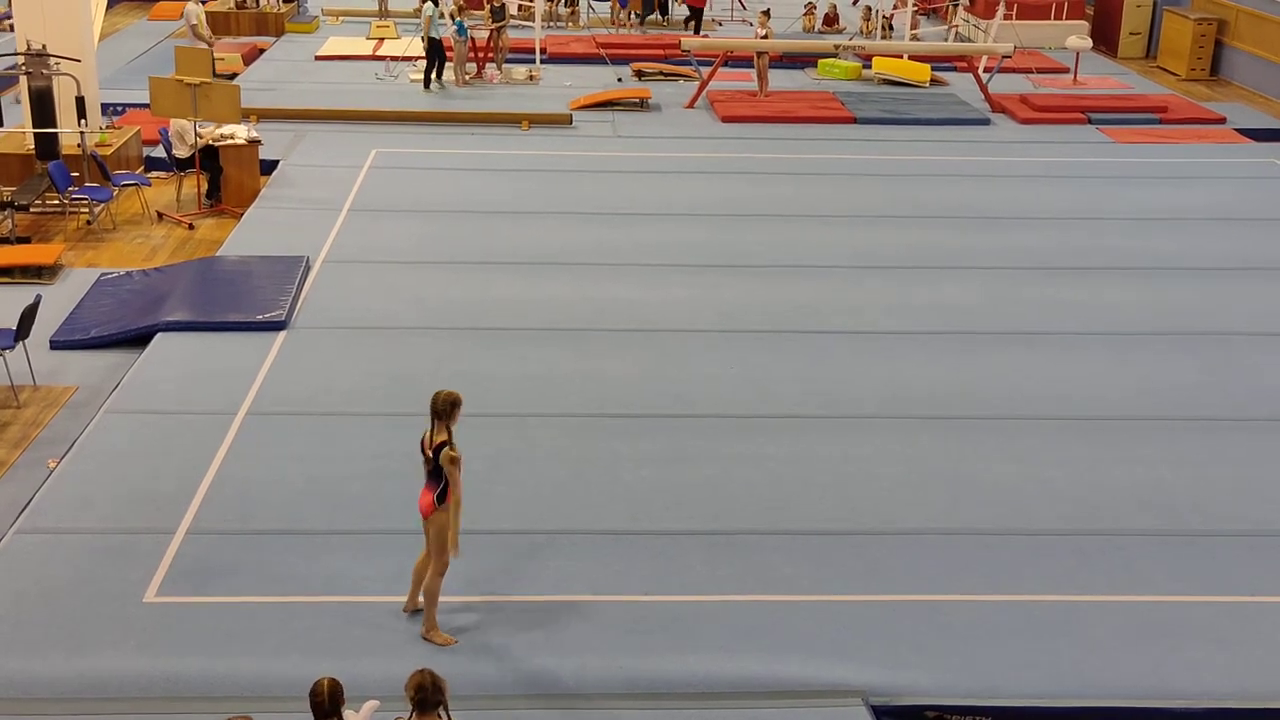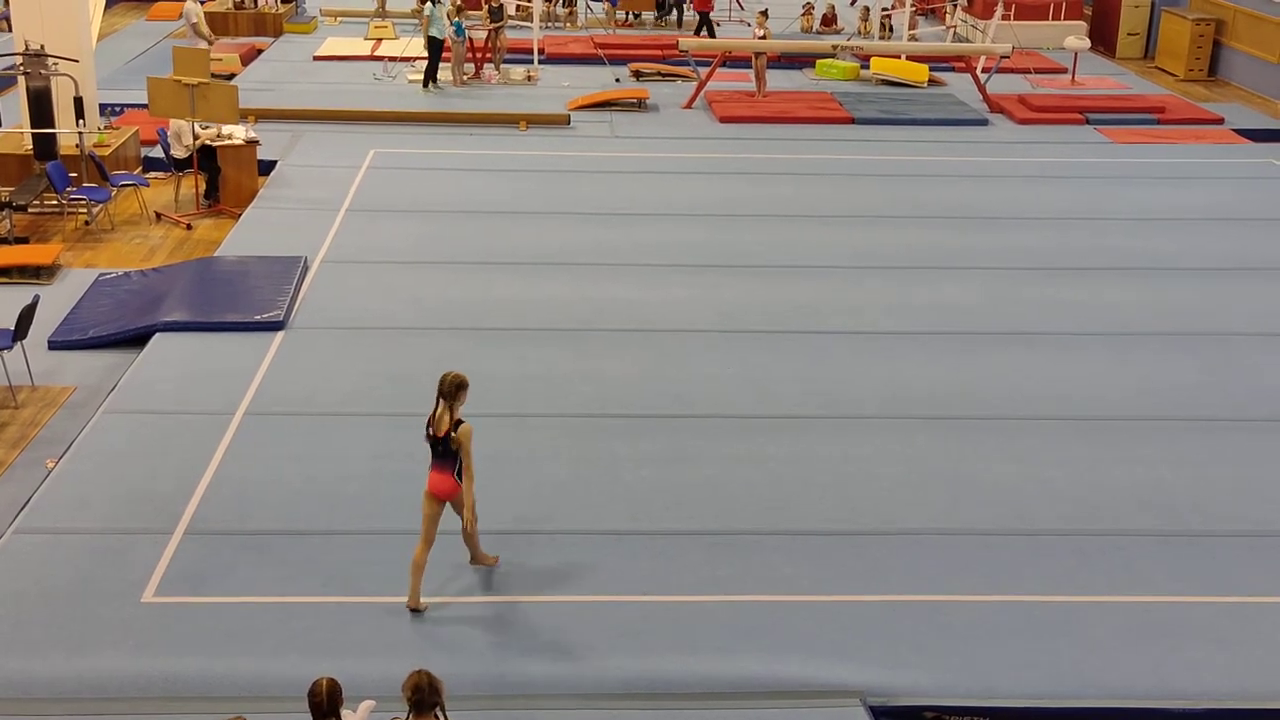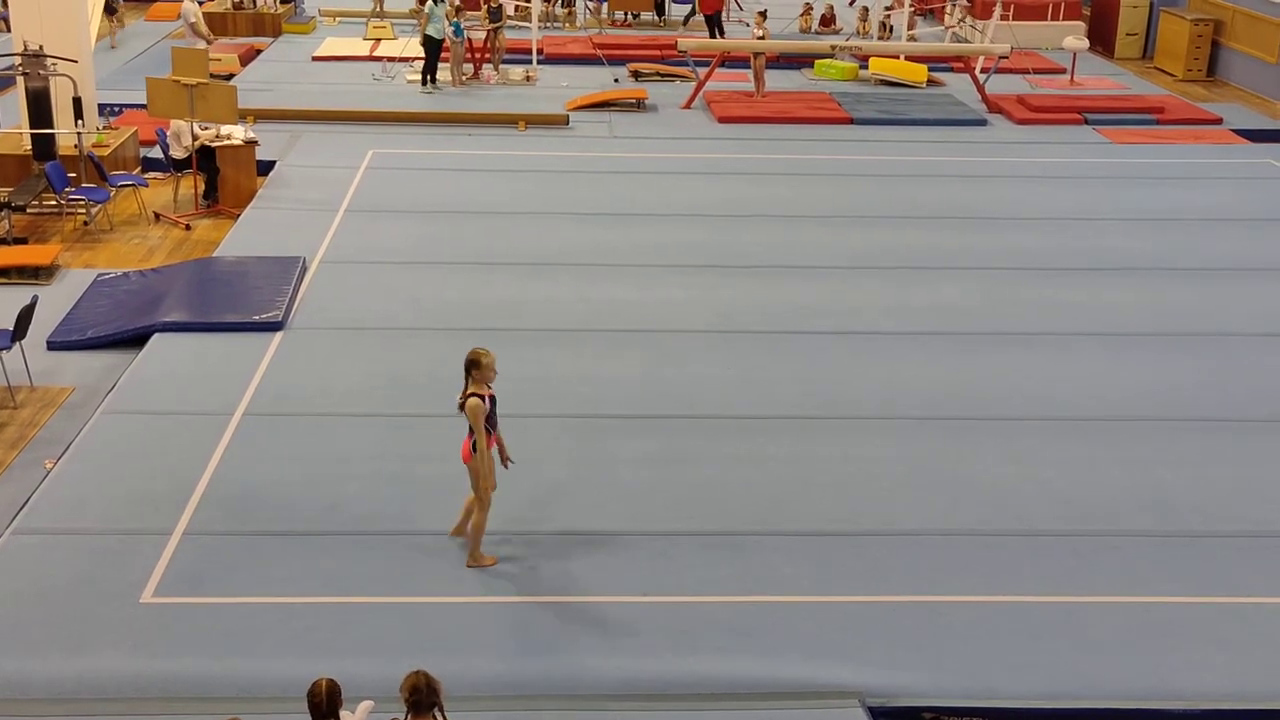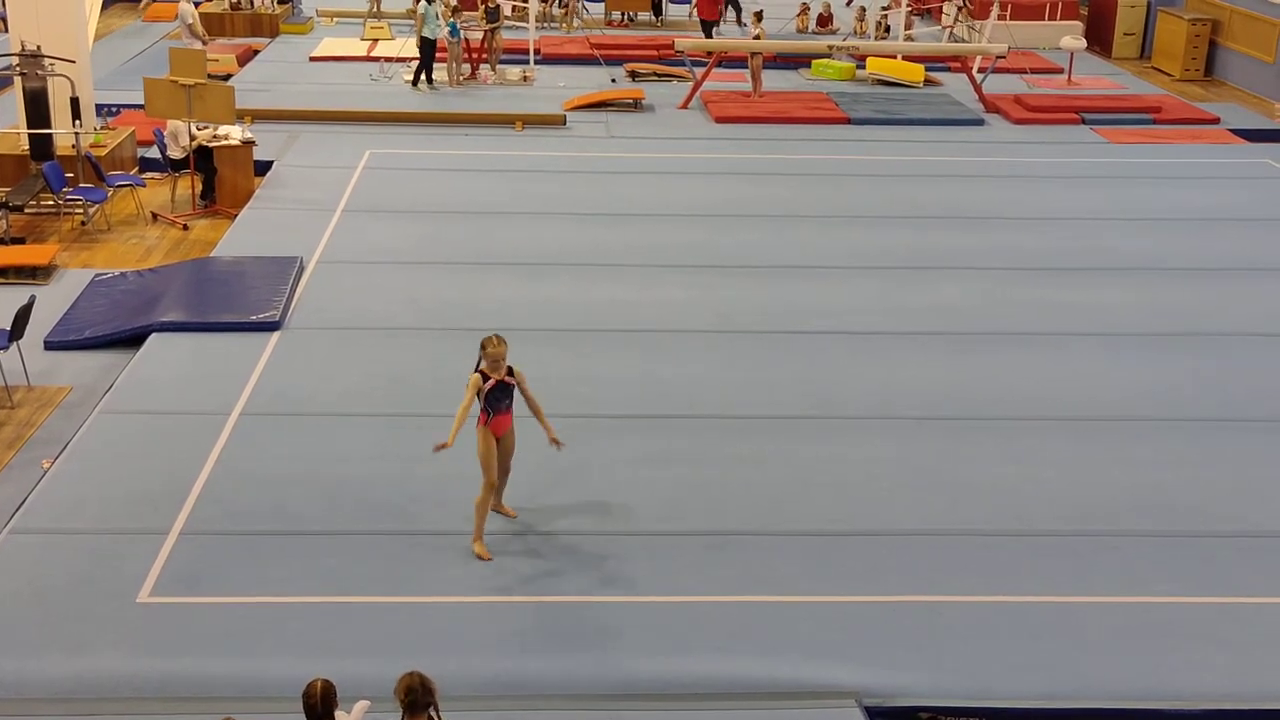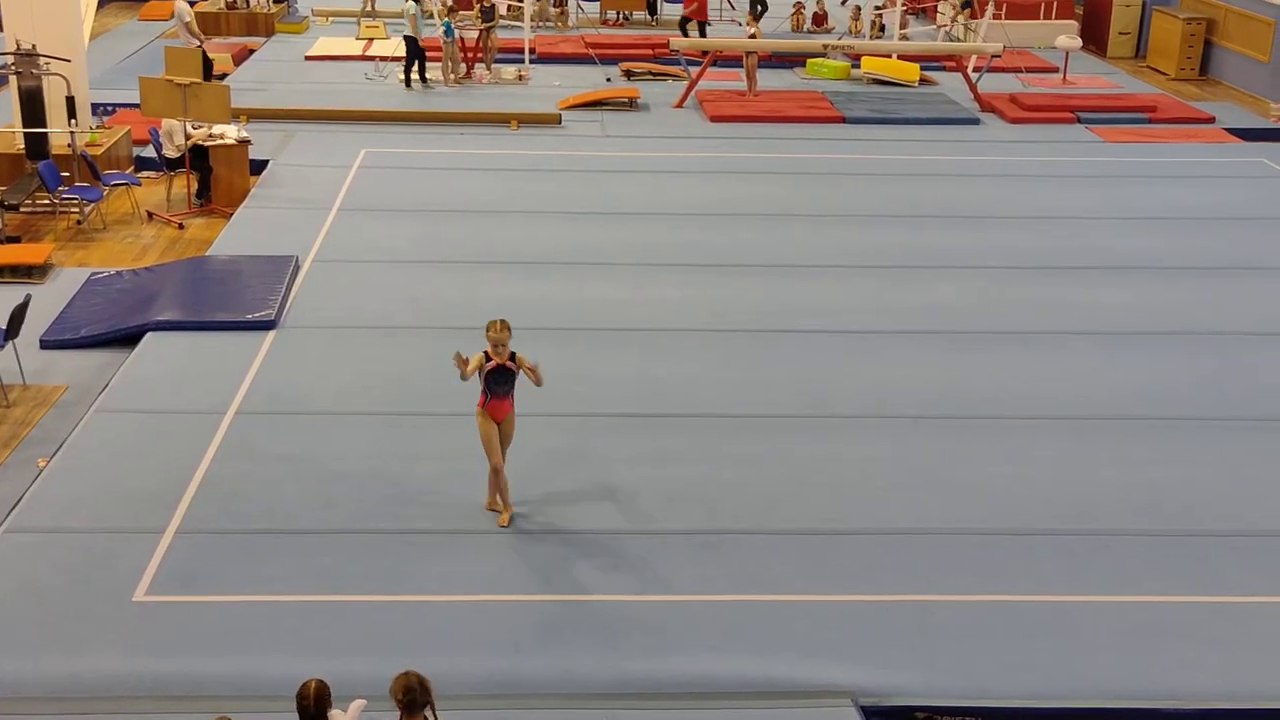
dt=0.4s
person 1, frame 1
left shoulder: (426, 436)
right shoulder: (449, 451)
right elbow: (455, 492)
right wrist: (453, 530)
left hip: (426, 498)
right hip: (440, 507)
left knee: (430, 553)
right knee: (439, 565)
left ankle: (412, 601)
right ankle: (430, 627)
person 1, frame 2
left shoulder: (432, 419)
right shoulder: (463, 428)
right elbow: (467, 467)
right wrist: (468, 504)
left hip: (433, 481)
right hip: (453, 484)
left knee: (425, 540)
right knee: (470, 522)
left ankle: (414, 597)
right ankle: (477, 556)
person 1, frame 3
left shoulder: (487, 389)
right shoulder: (473, 403)
left elbow: (492, 424)
right elbow: (481, 440)
left wrist: (503, 447)
right wrist: (484, 478)
left hip: (480, 450)
right hip: (477, 453)
left knee: (482, 494)
right knee: (484, 502)
left ankle: (461, 526)
right ankle: (474, 557)
person 1, frame 4
left shoulder: (514, 374)
right shoulder: (478, 378)
left elbow: (531, 403)
right elbow: (465, 407)
left wrist: (549, 431)
right wrist: (451, 438)
left hip: (507, 427)
right hip: (487, 430)
left knee: (505, 469)
right knee: (490, 482)
left ankle: (498, 503)
right ankle: (477, 538)
person 1, frame 5
left shoulder: (517, 359)
right shoulder: (481, 358)
left elbow: (538, 383)
right elbow: (465, 377)
left wrist: (535, 373)
right wrist: (464, 371)
left hip: (507, 413)
right hip: (486, 414)
left knee: (499, 462)
right knee: (497, 465)
left ankle: (492, 501)
right ankle: (507, 506)
